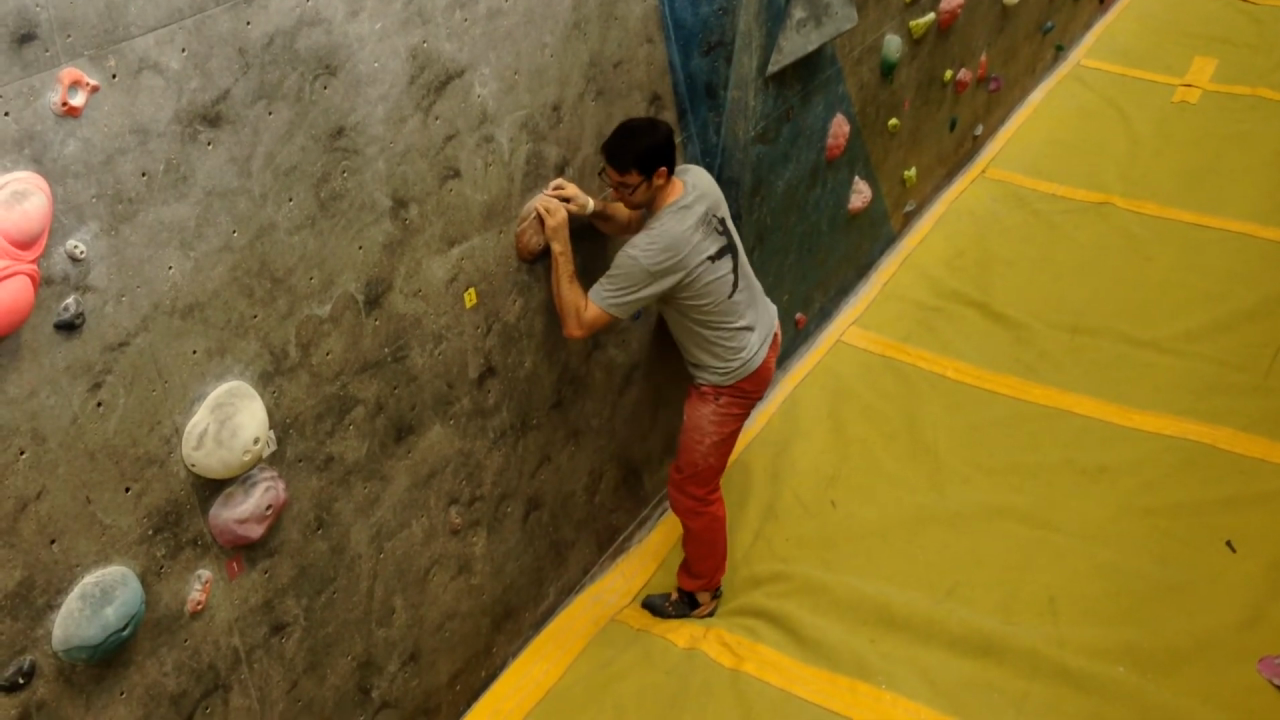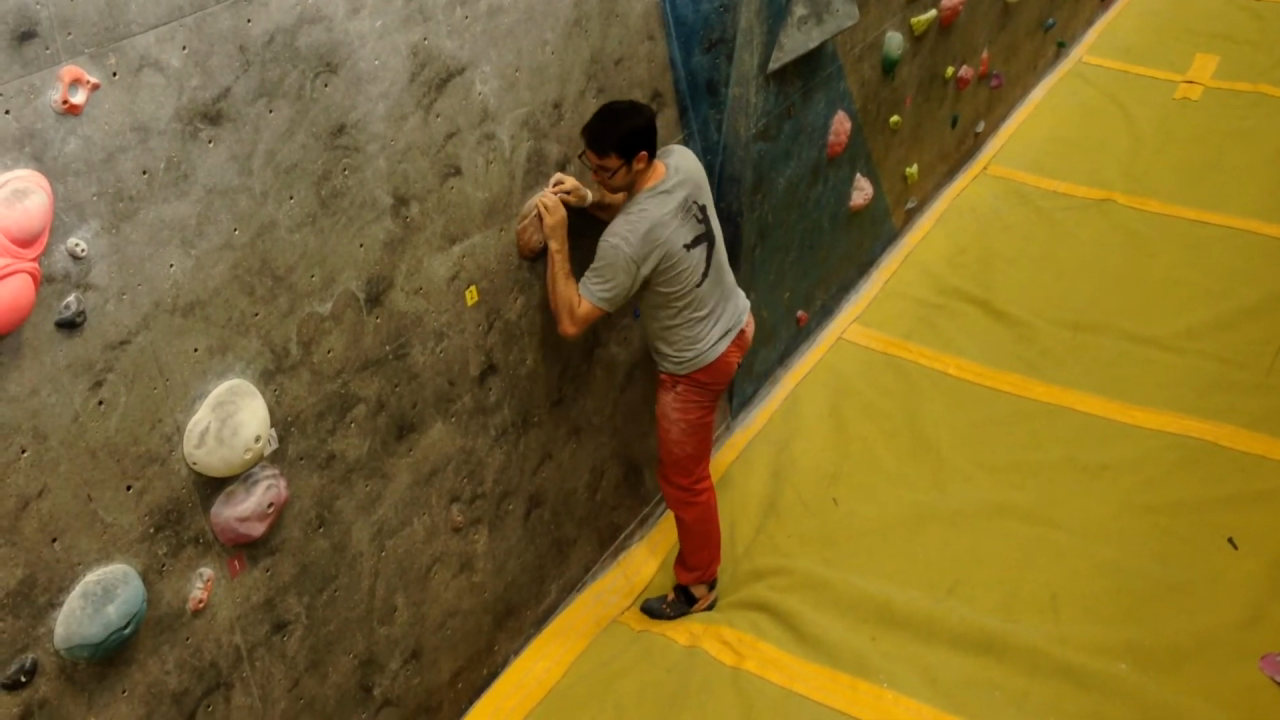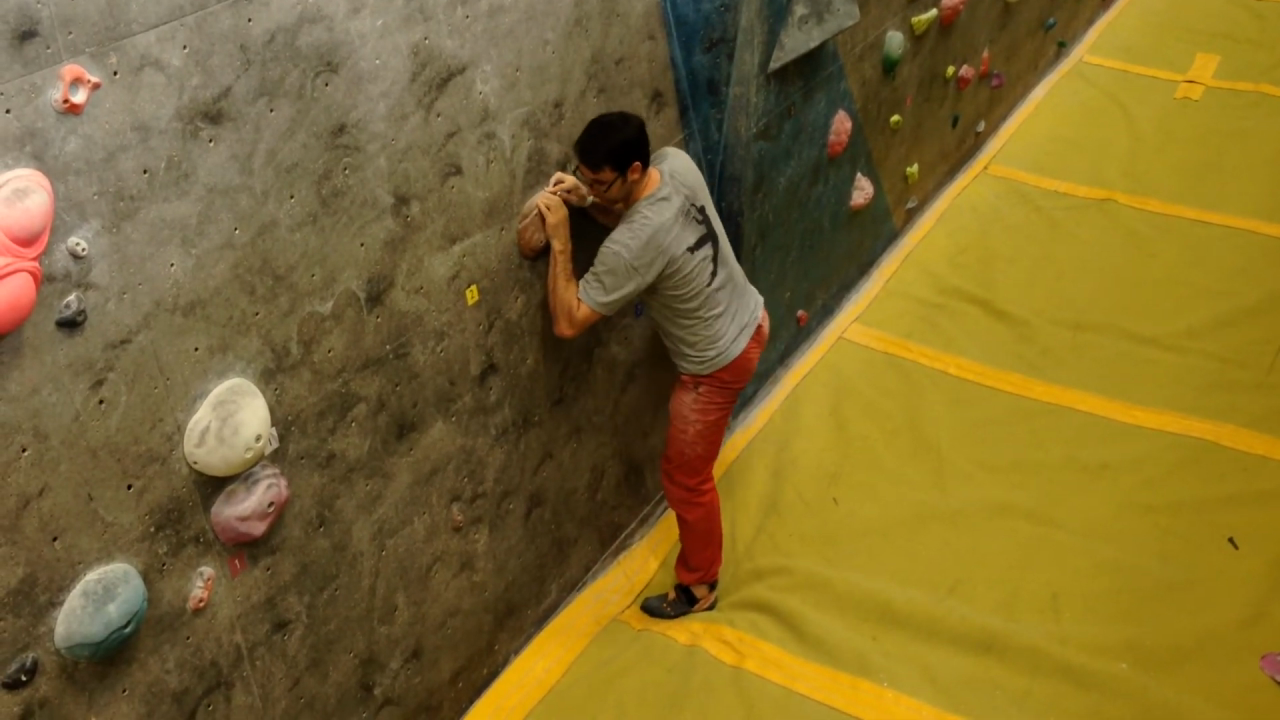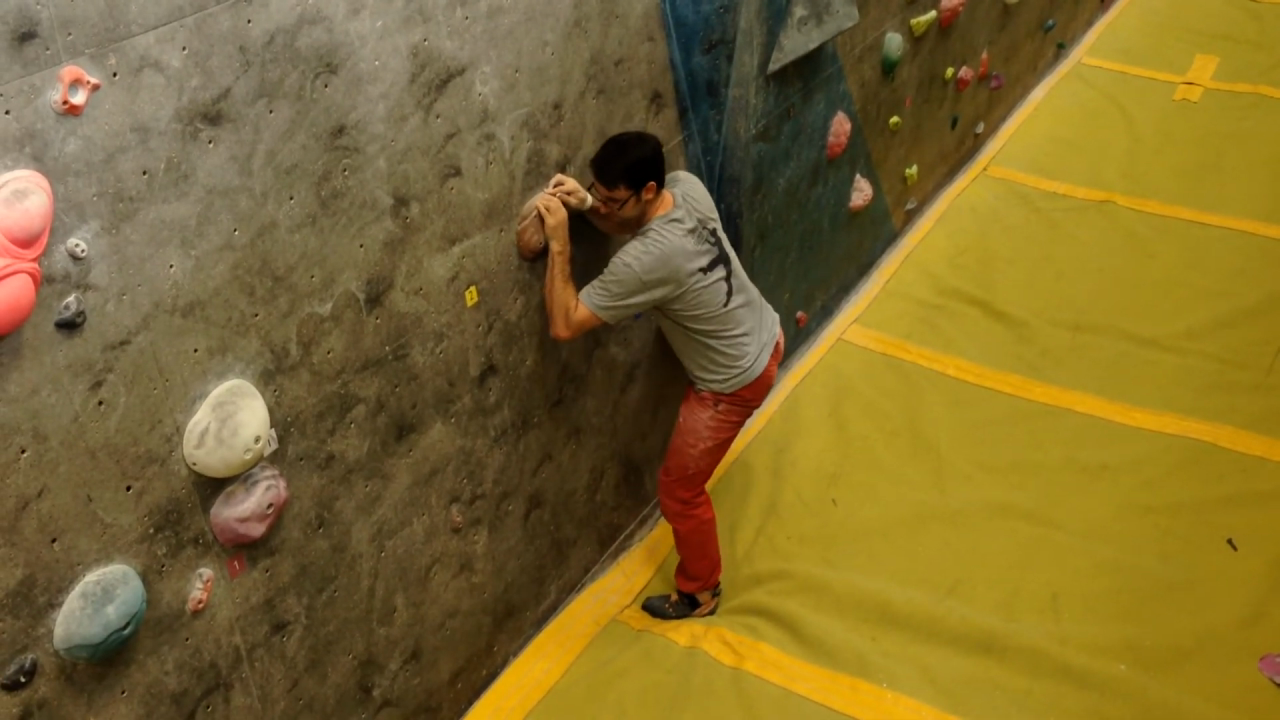
dt=0.5s
person 1, frame 1
left shoulder: (651, 253)
right shoulder: (697, 178)
left elbow: (577, 323)
right elbow: (636, 221)
left wrist: (559, 242)
right wrist: (589, 207)
left hip: (733, 375)
right hip: (764, 331)
left knee: (691, 489)
left ankle: (699, 592)
person 1, frame 2
left shoulder: (627, 241)
right shoulder: (684, 161)
left elbow: (571, 321)
left wrist: (557, 240)
right wrist: (590, 200)
left hip: (697, 364)
right hip: (736, 323)
left knee: (683, 480)
left ankle: (697, 587)
person 1, frame 3
left shoulder: (631, 247)
right shoulder: (677, 163)
left elbow: (567, 322)
left wrist: (559, 239)
right wrist: (587, 201)
left hip: (716, 364)
right hip: (749, 320)
left knee: (686, 479)
left ankle: (698, 586)
person 1, frame 4
left shoulder: (643, 262)
right shoulder: (687, 186)
left elbow: (563, 324)
right elbow: (636, 224)
left wrist: (559, 242)
right wrist: (587, 205)
left hip: (736, 381)
right hip: (766, 336)
left knee: (678, 490)
left ankle: (699, 592)
